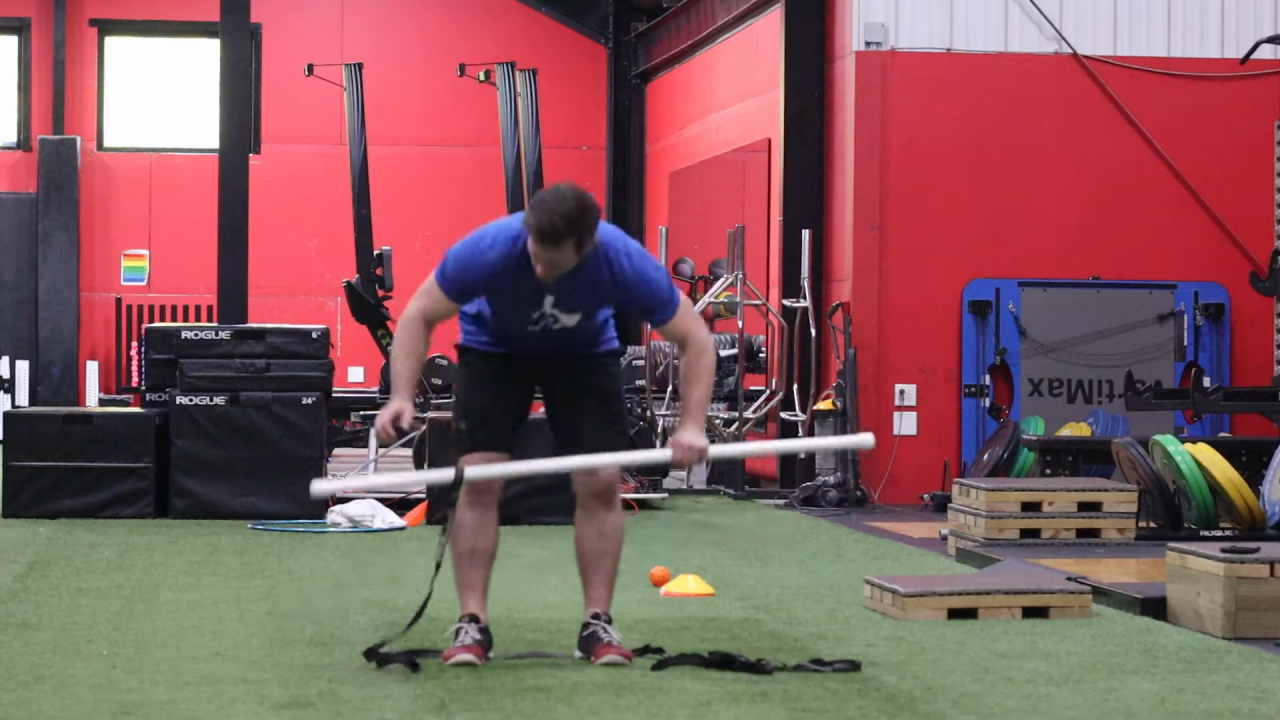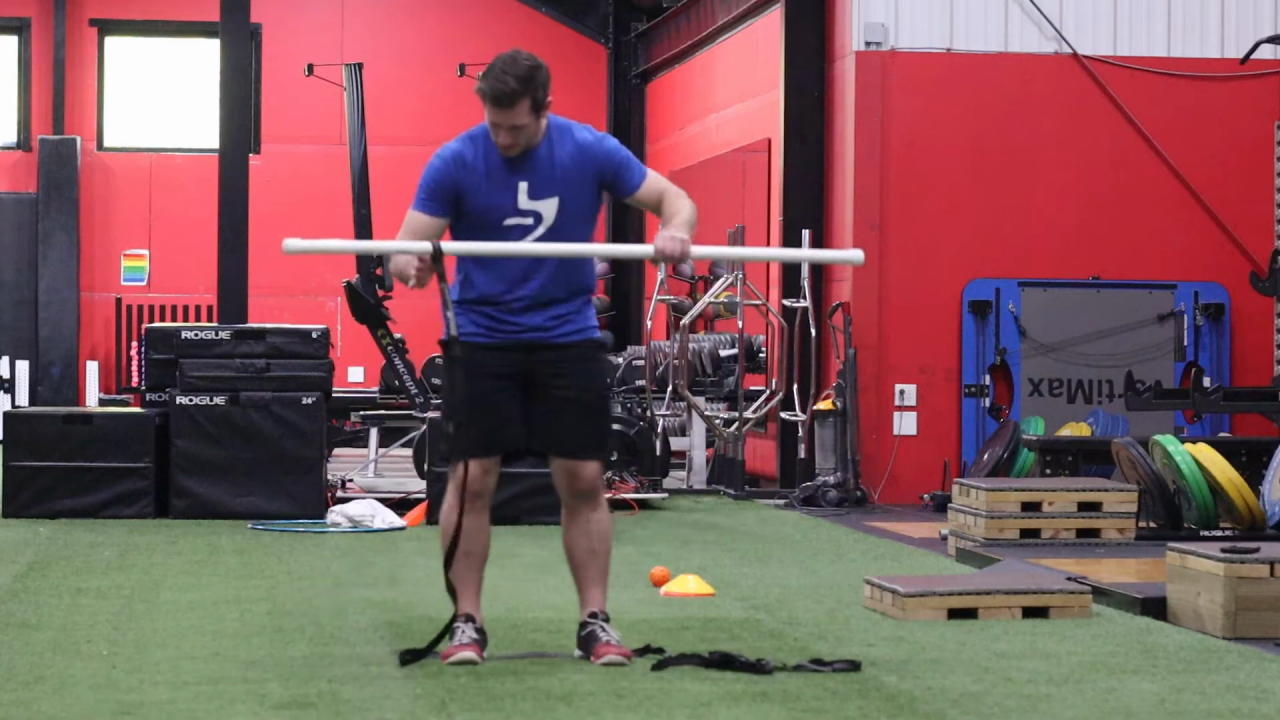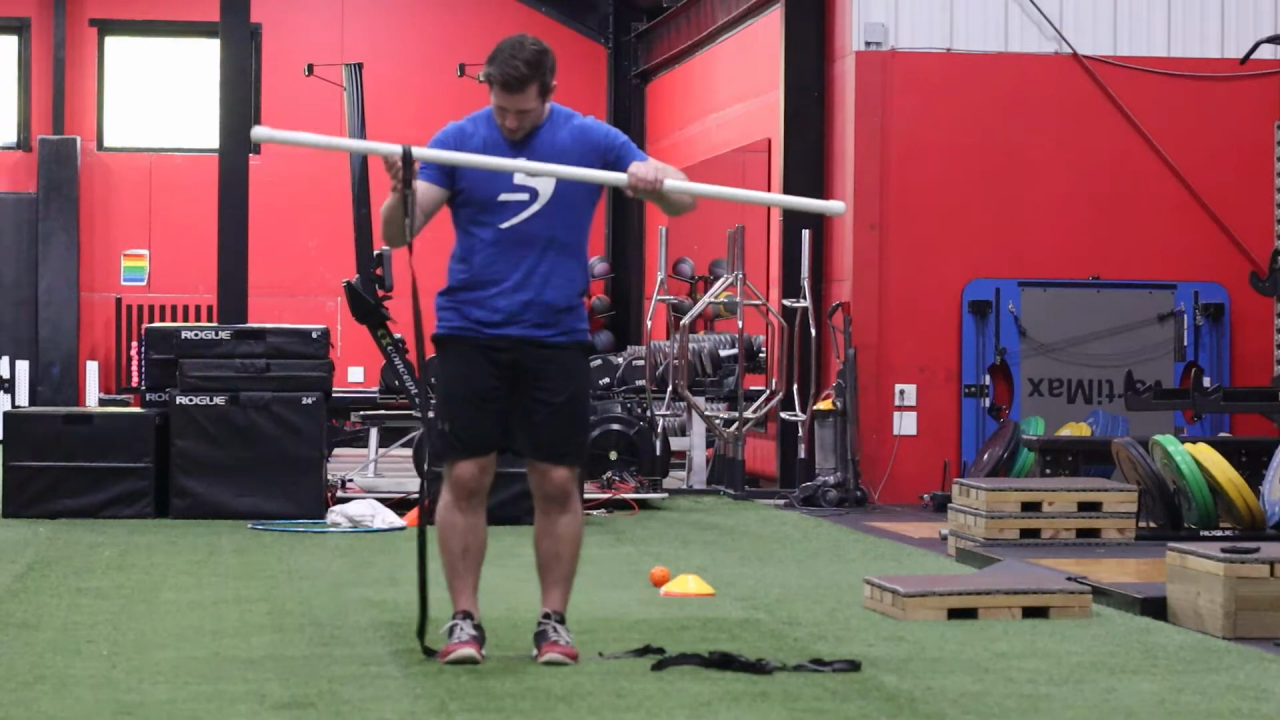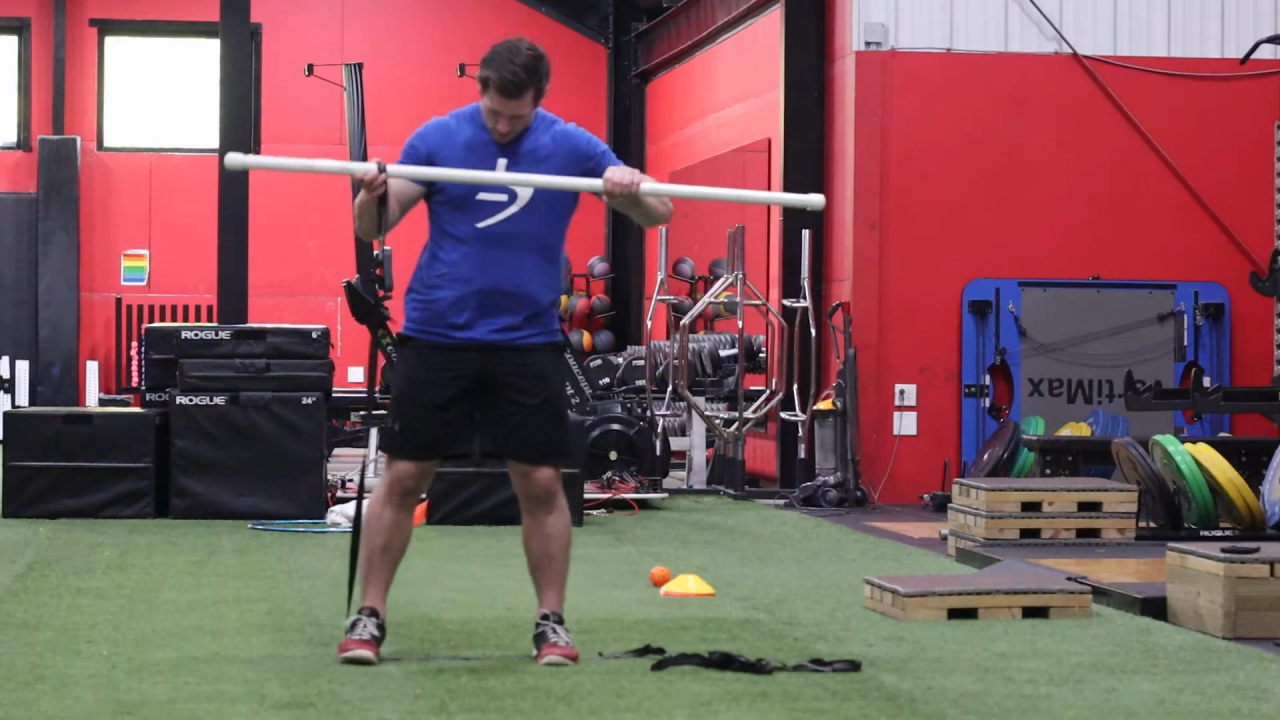
dt=0.4s
person 1, frame 1
left shoulder: (626, 263)
right shoulder: (487, 250)
left elbow: (695, 339)
right elbow: (418, 318)
left wrist: (691, 422)
right wrist: (401, 397)
left hip: (584, 351)
right hip: (495, 347)
left knee: (601, 481)
right knee: (481, 476)
left ankle: (597, 623)
right ankle: (471, 622)
person 1, frame 2
left shoulder: (591, 151)
right shoulder: (454, 161)
left elbow: (674, 198)
right elbow: (408, 246)
left wrist: (677, 231)
right wrist: (409, 266)
left hip: (569, 336)
right hip: (480, 338)
left knee: (584, 479)
right knee: (472, 478)
left ankle: (595, 622)
right ankle: (466, 620)
person 1, frame 3
left shoulder: (593, 139)
right shoulder: (456, 141)
left elbow: (683, 199)
right elbow: (395, 233)
left wrist: (656, 181)
right wrist: (400, 191)
left hip: (557, 337)
right hip: (469, 334)
left knee: (557, 483)
right knee: (465, 478)
left ankle: (553, 621)
right ankle: (464, 619)
person 1, frame 4
left shoulder: (572, 145)
right shoulder: (437, 137)
left elbow: (656, 209)
right elbow: (372, 226)
left wrist: (633, 189)
right wrist: (371, 195)
left hip: (528, 338)
right hip: (435, 334)
left knee: (541, 482)
right knee: (404, 476)
left ankle: (552, 622)
right ankle: (367, 615)
